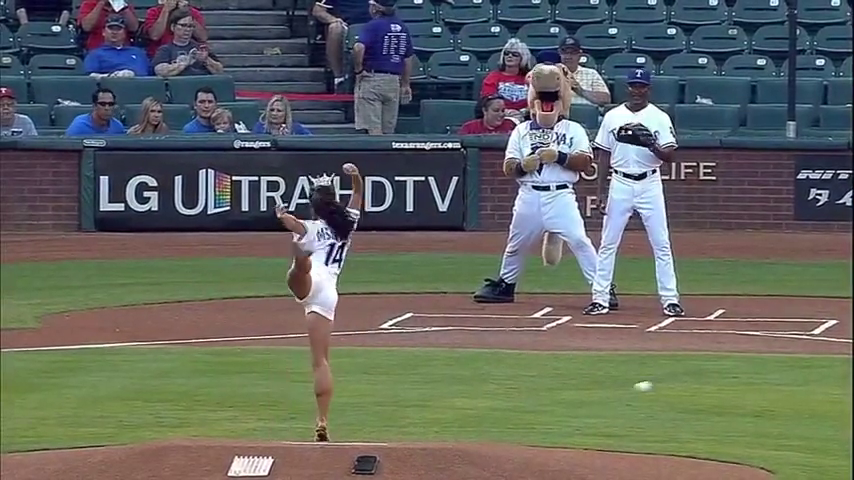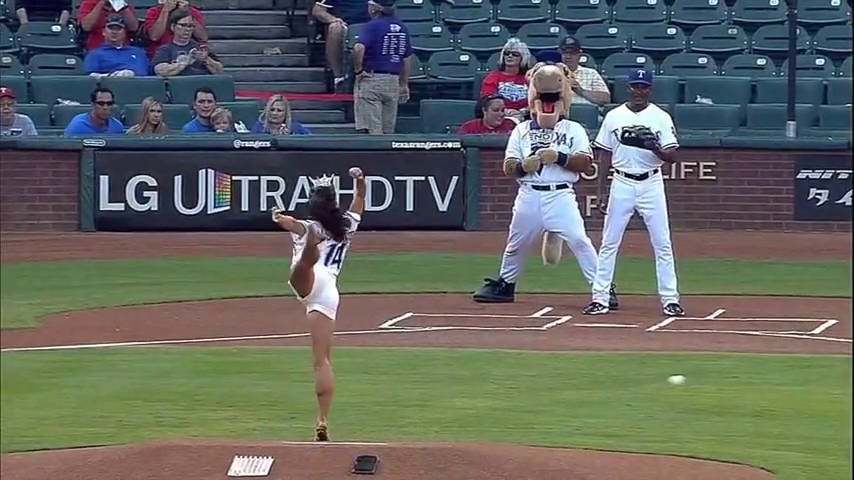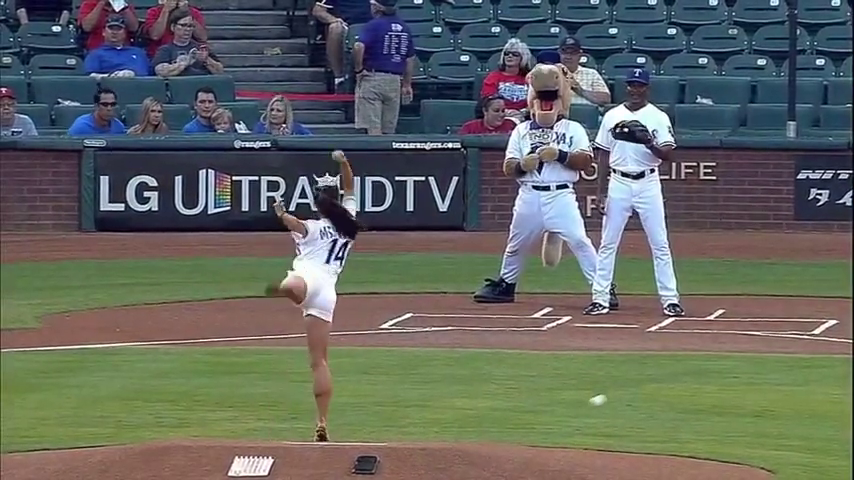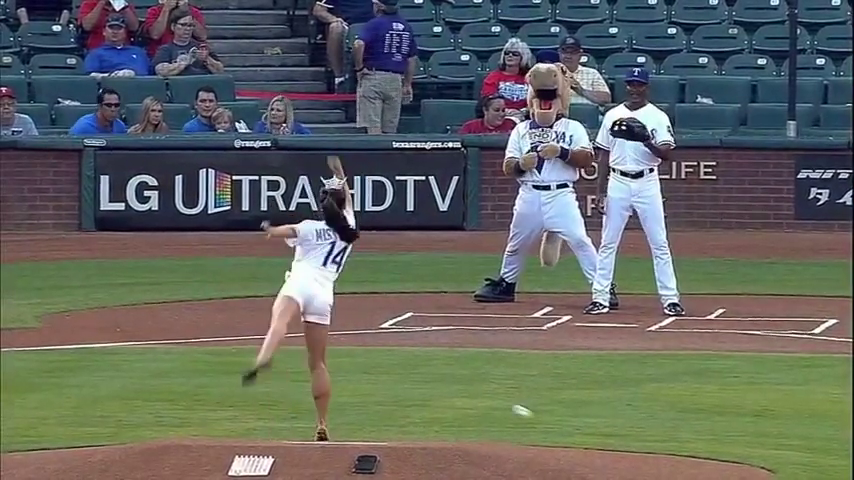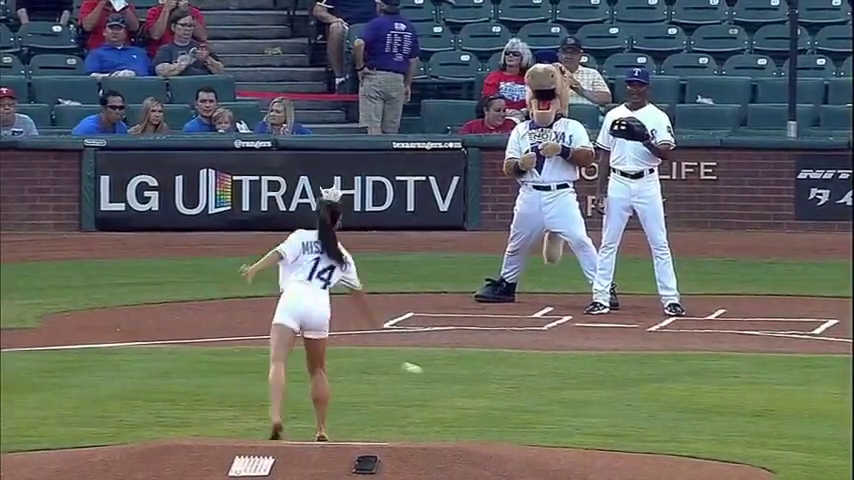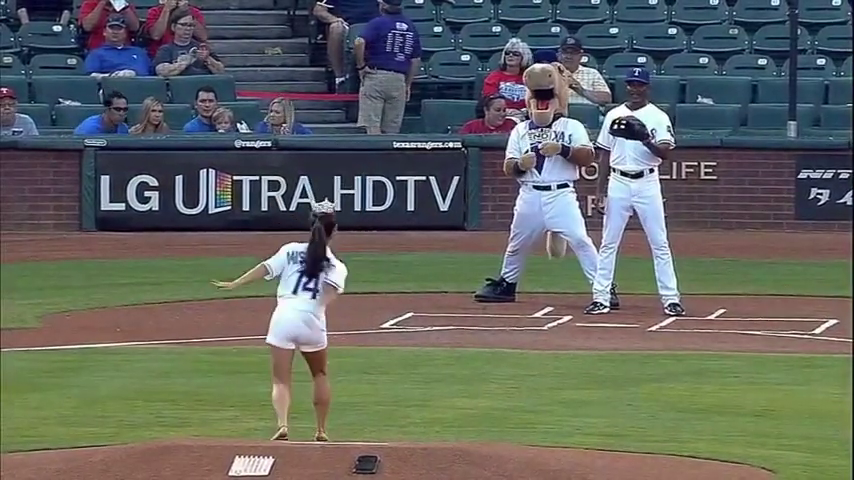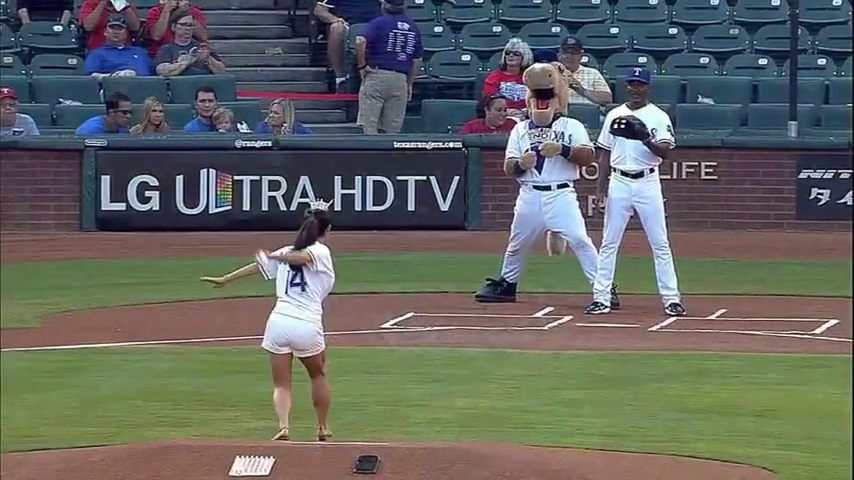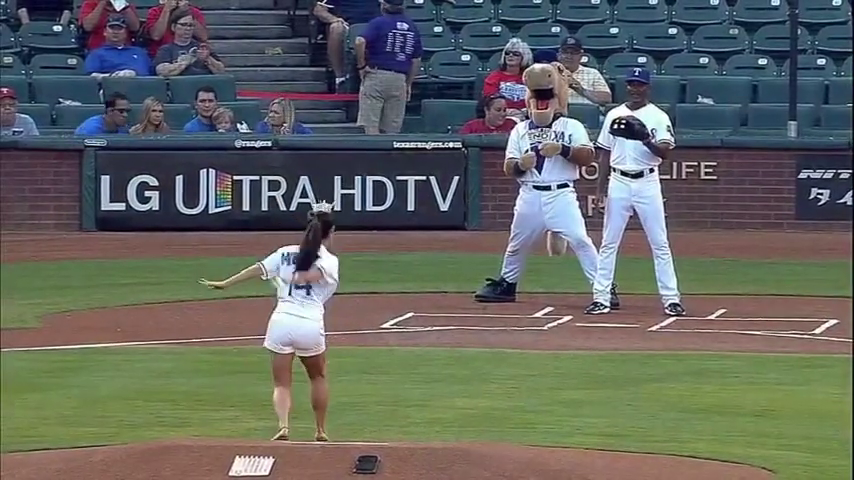
dt=0.1s
person 1, frame 1
left shoulder: (310, 229)
right shoulder: (346, 224)
left elbow: (296, 225)
right elbow: (357, 196)
left wrist: (284, 217)
right wrist: (355, 176)
left hip: (309, 284)
right hip: (328, 294)
right knee: (320, 361)
right ankle: (322, 424)
person 1, frame 2
left shoulder: (310, 229)
right shoulder: (346, 226)
left elbow: (296, 226)
right elbow: (360, 199)
left wrist: (281, 219)
right wrist: (360, 180)
left hip: (311, 283)
right hip: (330, 294)
right knee: (322, 361)
left ankle: (310, 253)
right ankle: (323, 423)
person 1, frame 3
left shoulder: (317, 226)
right shoulder: (348, 224)
left elbow: (296, 226)
right elbow: (348, 188)
left wrist: (283, 215)
right wrist: (344, 165)
left hip: (306, 278)
right hip: (328, 293)
right knee: (319, 362)
left ankle: (285, 287)
right ankle: (322, 425)
person 1, frame 4
left shoulder: (311, 227)
right shoulder: (347, 229)
left elbow: (289, 230)
right elbow: (347, 199)
left wrist: (271, 230)
right wrist: (339, 172)
left hip: (300, 284)
right hip: (323, 296)
right knee: (317, 364)
left ankle: (262, 360)
right ankle: (322, 425)
person 1, frame 5
left shoulder: (300, 237)
right shoulder: (342, 255)
left elbow: (278, 254)
right elbow: (356, 290)
left wrist: (252, 270)
right wrist: (369, 314)
left hip: (292, 303)
right hip: (318, 311)
left knee: (277, 361)
right knee: (318, 372)
left ankle: (275, 417)
right ankle: (321, 431)
person 1, frame 6
left shoulder: (290, 250)
right shoulder: (337, 266)
left elbow: (264, 269)
right elbow: (329, 295)
left wrist: (233, 284)
left hip: (284, 319)
right hip: (311, 324)
left knee: (281, 382)
right knee: (320, 375)
left ankle: (282, 426)
right ankle: (321, 431)
person 1, frame 7
left shoulder: (285, 251)
right shoulder: (322, 253)
left elbow: (257, 266)
right elbow: (300, 257)
left wrist: (224, 279)
right wrist: (273, 256)
left hip: (279, 323)
right hip: (308, 328)
left knee: (281, 384)
right knee: (319, 376)
left ankle: (284, 426)
right ankle: (322, 429)
person 1, frame 8
left shoulder: (287, 252)
right shoulder: (329, 261)
left elbow: (258, 269)
right elbow: (313, 276)
left wrist: (225, 283)
left hip: (281, 322)
right hip: (311, 327)
left knee: (281, 384)
right knee: (318, 378)
left ankle: (283, 426)
right ankle: (321, 431)
person 2, frame 1
left shoulder: (660, 117)
right shoulder: (612, 116)
left elbow: (670, 156)
right elbow: (604, 155)
left wrist: (653, 147)
right wrist: (601, 190)
left hip: (650, 186)
right hip: (620, 185)
left knee: (661, 245)
right knee: (608, 244)
left ankle: (670, 299)
right ankle: (599, 299)
person 2, frame 2
left shoulder: (661, 117)
right shoulder: (614, 116)
left elbow: (671, 156)
right elbow: (605, 155)
left wrist: (654, 148)
right wrist: (601, 191)
left hip: (651, 185)
right hip: (622, 185)
left knee: (662, 244)
right knee: (609, 244)
left ankle: (670, 299)
right ankle: (600, 298)
person 2, frame 3
left shoulder: (659, 117)
right shoulder: (612, 116)
left elbow: (668, 155)
right elbow: (604, 155)
left wrist: (650, 144)
right wrist: (600, 190)
left hip: (648, 184)
right hip: (619, 184)
left knee: (660, 244)
right knee: (608, 243)
left ankle: (670, 299)
right ankle: (600, 299)
person 2, frame 4
left shoulder: (658, 117)
right shoulder: (612, 115)
left elbow: (667, 154)
right elbow: (604, 154)
left wrist: (649, 142)
right wrist: (600, 189)
left hip: (647, 184)
right hip: (618, 184)
left knee: (659, 243)
right knee: (608, 243)
left ankle: (670, 298)
right ankle: (600, 298)
person 2, frame 5
left shoulder: (659, 117)
right shoulder: (612, 115)
left elbow: (666, 153)
right elbow: (605, 154)
left wrist: (647, 142)
right wrist: (600, 189)
left hip: (647, 184)
right hip: (618, 184)
left knee: (659, 243)
right knee: (608, 243)
left ankle: (670, 299)
right ankle: (600, 298)
person 2, frame 6
left shoulder: (659, 117)
right shoulder: (613, 115)
left elbow: (665, 152)
right elbow: (605, 154)
left wrist: (647, 141)
right wrist: (600, 189)
left hip: (647, 184)
right hip: (618, 184)
left knee: (660, 243)
right knee: (608, 243)
left ankle: (670, 298)
right ankle: (600, 298)
person 2, frame 7
left shoulder: (659, 116)
right shoulder: (614, 115)
left elbow: (665, 152)
right elbow: (606, 154)
left wrist: (646, 140)
right wrist: (600, 188)
left hip: (648, 183)
right hip: (619, 183)
left knee: (660, 243)
right knee: (609, 243)
left ankle: (671, 298)
right ankle: (601, 298)
person 2, frame 8
left shoulder: (659, 117)
right shoulder: (614, 115)
left elbow: (665, 152)
right elbow: (605, 154)
left wrist: (646, 140)
right wrist: (600, 188)
left hip: (647, 183)
right hip: (618, 183)
left knee: (660, 243)
right knee: (608, 243)
left ankle: (671, 298)
right ankle: (600, 298)
person 3, frame 1
left shoulder: (572, 128)
right shoulder: (521, 129)
left elbow: (585, 162)
right elbow: (508, 168)
left wrist: (559, 156)
right wrist: (522, 164)
left hip: (560, 195)
right hip: (528, 196)
left knee: (578, 239)
right knee: (517, 244)
right ankle: (504, 285)
person 3, frame 2
left shoulder: (573, 129)
right shoulder: (521, 130)
left elbow: (586, 161)
right elbow: (508, 166)
left wrist: (559, 157)
right wrist: (522, 166)
left hip: (560, 197)
right hip: (528, 197)
left knee: (579, 241)
right knee: (516, 245)
right ankle: (504, 286)
person 3, frame 3
left shoulder: (572, 128)
right shoulder: (521, 130)
left elbow: (586, 160)
right elbow: (508, 167)
left wrist: (560, 154)
right wrist: (521, 165)
left hip: (560, 196)
right hip: (529, 197)
left knee: (579, 241)
right knee: (516, 244)
left ankle: (604, 291)
right ankle: (504, 286)
person 3, frame 4
left shoulder: (572, 127)
right shoulder: (521, 129)
left elbow: (587, 158)
right elbow: (508, 166)
left wrist: (561, 152)
right wrist: (521, 164)
left hip: (560, 195)
right hip: (529, 196)
left knee: (579, 240)
right knee: (516, 244)
left ankle: (604, 290)
right ankle: (504, 285)
person 3, frame 5
left shoulder: (572, 127)
right shoulder: (521, 130)
left elbow: (588, 158)
right elbow: (508, 167)
left wrist: (562, 150)
right wrist: (520, 165)
left hip: (560, 195)
right hip: (529, 196)
left knee: (579, 240)
right knee: (517, 244)
left ankle: (604, 289)
right ankle: (504, 286)
person 3, frame 6
left shoulder: (572, 127)
right shoulder: (520, 130)
left elbow: (588, 157)
right elbow: (508, 167)
left wrist: (562, 149)
right wrist: (520, 165)
left hip: (560, 195)
right hip: (529, 196)
left knee: (579, 240)
right knee: (517, 244)
left ankle: (604, 289)
right ankle: (505, 285)
person 3, frame 7
left shoulder: (571, 126)
right shoulder: (520, 129)
left elbow: (588, 157)
right elbow: (508, 167)
left wrist: (562, 149)
right wrist: (520, 164)
left hip: (561, 195)
right hip: (529, 195)
left knee: (579, 240)
right knee: (517, 243)
left ankle: (604, 289)
right ankle: (505, 285)
person 3, frame 8
left shoulder: (571, 126)
right shoulder: (520, 129)
left elbow: (588, 157)
right elbow: (508, 168)
left wrist: (562, 149)
right wrist: (520, 164)
left hip: (560, 195)
right hip: (529, 196)
left knee: (579, 240)
right knee: (517, 244)
right ankle: (505, 285)
person 4, frame 1
left shoulder: (374, 25)
right shoulder: (402, 27)
left elbow: (359, 47)
right elbow: (408, 58)
left wrist: (358, 70)
right wrist: (405, 84)
left hip: (372, 79)
right hip: (393, 81)
left knee: (374, 128)
right knee: (388, 131)
person 4, frame 2
left shoulder: (373, 25)
right shoulder: (401, 27)
left elbow: (359, 48)
right elbow: (407, 58)
left wrist: (358, 70)
right wrist: (404, 83)
left hip: (371, 79)
right hip: (393, 81)
left knee: (374, 128)
right knee: (388, 131)
person 4, frame 3
left shoulder: (374, 25)
right shoulder: (404, 27)
left elbow: (358, 47)
right elbow: (410, 59)
left wrist: (358, 69)
right wrist: (407, 84)
left hip: (372, 79)
right hip: (394, 81)
left knee: (373, 128)
right knee: (389, 131)
person 4, frame 4
left shoulder: (375, 24)
right shoulder: (406, 26)
left elbow: (359, 45)
right elbow: (412, 58)
left wrist: (359, 67)
right wrist: (407, 84)
left hip: (373, 78)
right hip: (395, 80)
left knee: (373, 126)
right knee: (390, 130)
person 4, frame 5
left shoulder: (377, 23)
right shoulder: (409, 27)
left elbow: (358, 43)
right elbow: (414, 59)
left wrist: (360, 67)
right wrist: (407, 84)
left hip: (375, 77)
right hip: (397, 80)
left knee: (373, 126)
right knee: (391, 130)
person 4, frame 6
left shoulder: (378, 23)
right shoulder: (411, 27)
left elbow: (359, 42)
right elbow: (416, 59)
left wrist: (361, 66)
right wrist: (407, 84)
left hip: (376, 77)
right hip: (398, 80)
left knee: (372, 125)
right knee: (392, 130)
person 4, frame 7
left shoulder: (380, 22)
right shoulder: (413, 27)
left elbow: (360, 41)
right elbow: (417, 59)
left wrist: (361, 65)
right wrist: (409, 84)
left hip: (377, 76)
right hip: (400, 79)
left knee: (369, 125)
right knee: (393, 129)
person 4, frame 8
left shoulder: (379, 22)
right shoulder: (412, 27)
left elbow: (360, 42)
right elbow: (416, 59)
left wrist: (361, 65)
right wrist: (408, 84)
left hip: (376, 76)
right hip: (399, 80)
left knee: (371, 125)
right knee: (392, 129)
